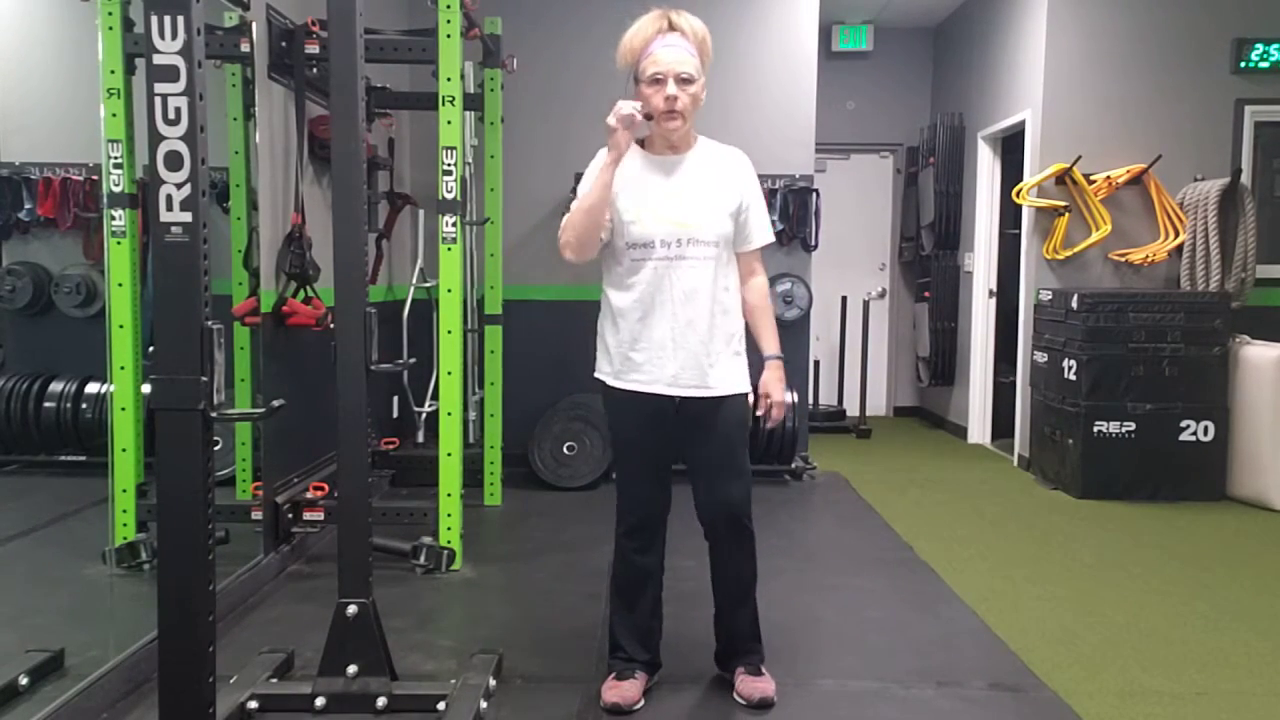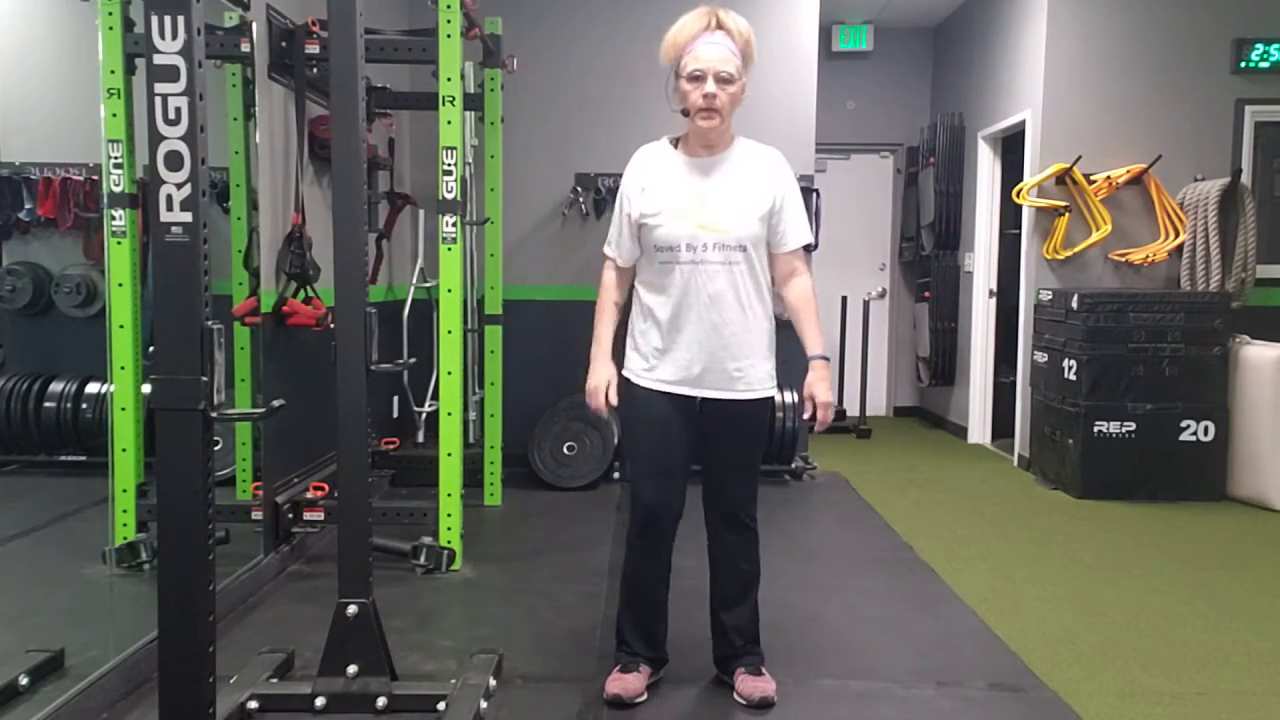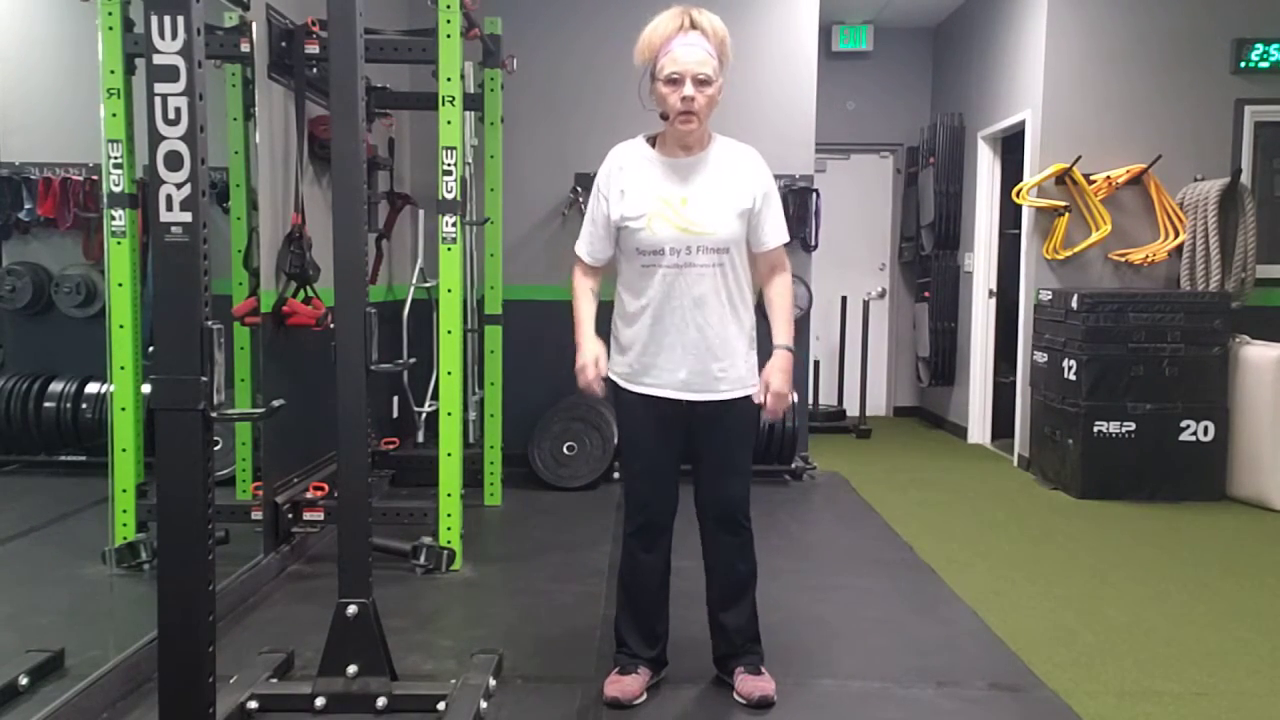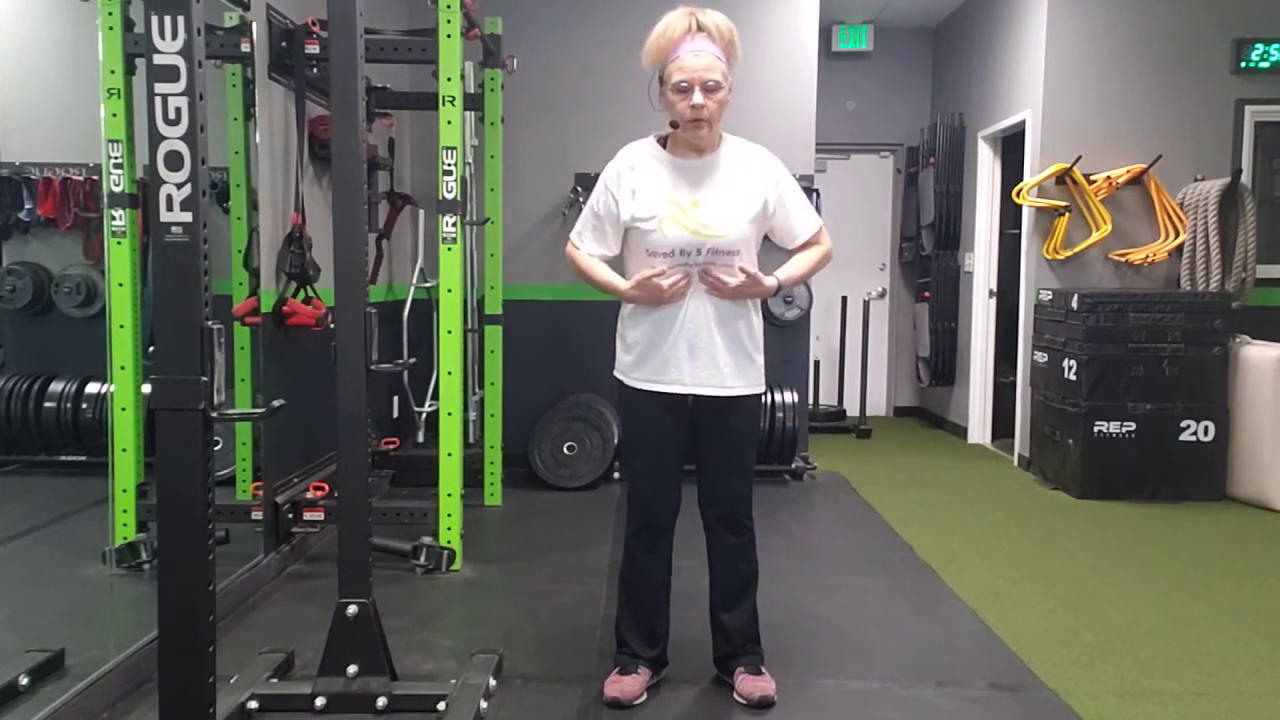
dt=0.5s
person 1, frame 1
left shoulder: (731, 167)
right shoulder: (614, 163)
left elbow: (751, 275)
right elbow: (574, 250)
left wrist: (773, 360)
right wrist: (613, 157)
left hip: (717, 379)
right hip: (634, 379)
left knee: (729, 518)
right knee: (639, 523)
left ankle: (741, 655)
right ankle: (632, 659)
person 1, frame 2
left shoulder: (767, 168)
right shoulder: (646, 167)
left elbow: (792, 275)
right elbow: (616, 269)
left wrist: (818, 360)
right wrist: (599, 358)
left hip: (742, 382)
right hip: (656, 379)
left knee: (734, 522)
right knee: (651, 517)
left ankle: (741, 655)
right ankle: (638, 653)
person 1, frame 3
left shoulder: (746, 167)
right shoulder: (623, 166)
left elbow: (777, 268)
right elbow: (586, 263)
left wrist: (780, 353)
right wrist: (587, 338)
left hip: (728, 382)
right hip: (644, 380)
left knee: (728, 519)
right knee: (646, 521)
left ankle: (741, 655)
right ankle: (639, 655)
person 1, frame 4
left shoulder: (758, 167)
right shoulder: (631, 166)
left elbow: (819, 244)
right elbow: (578, 248)
left wrist: (767, 284)
right wrist: (628, 289)
left hip: (732, 379)
right hip: (650, 378)
left knee: (731, 518)
right knee: (649, 519)
left ankle: (740, 655)
right ankle: (639, 655)
